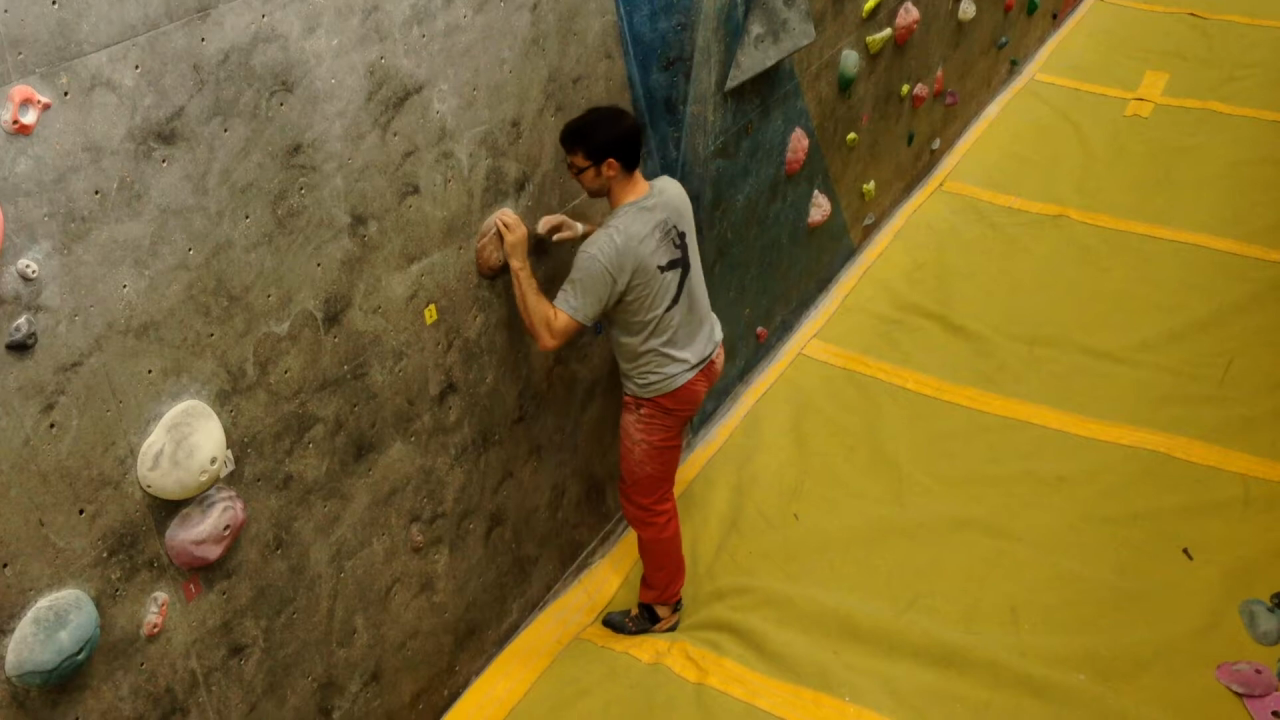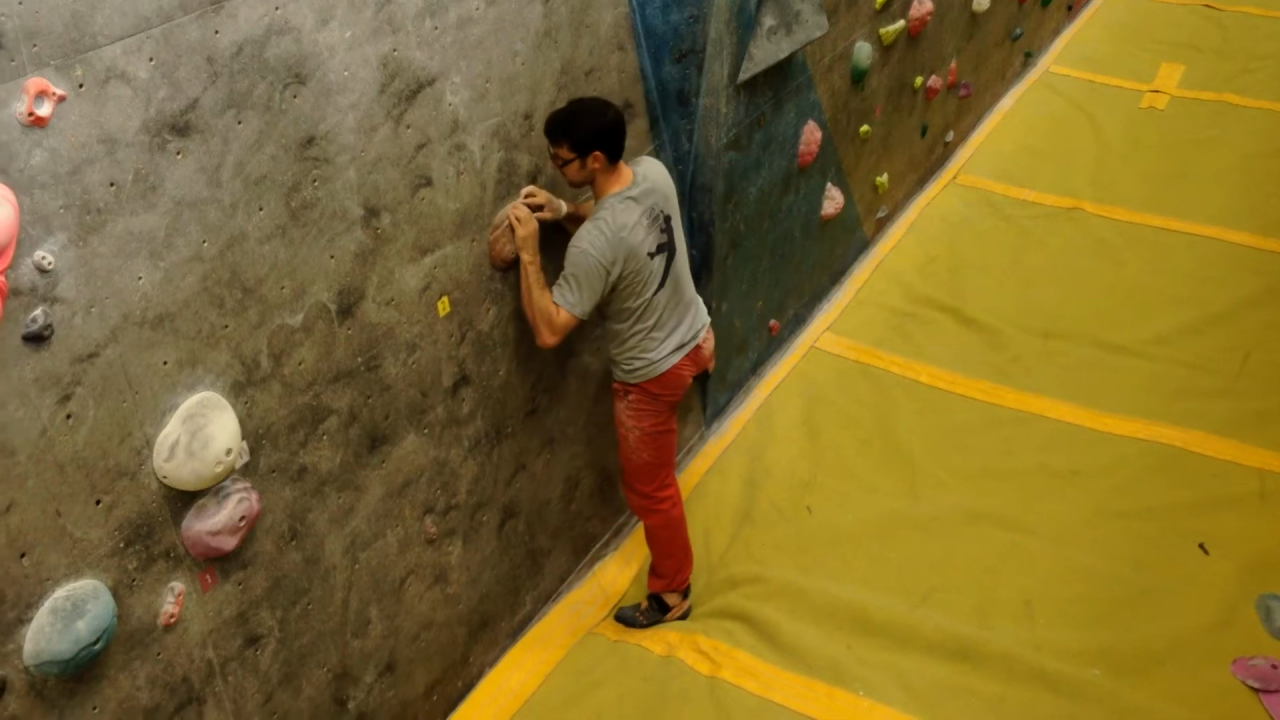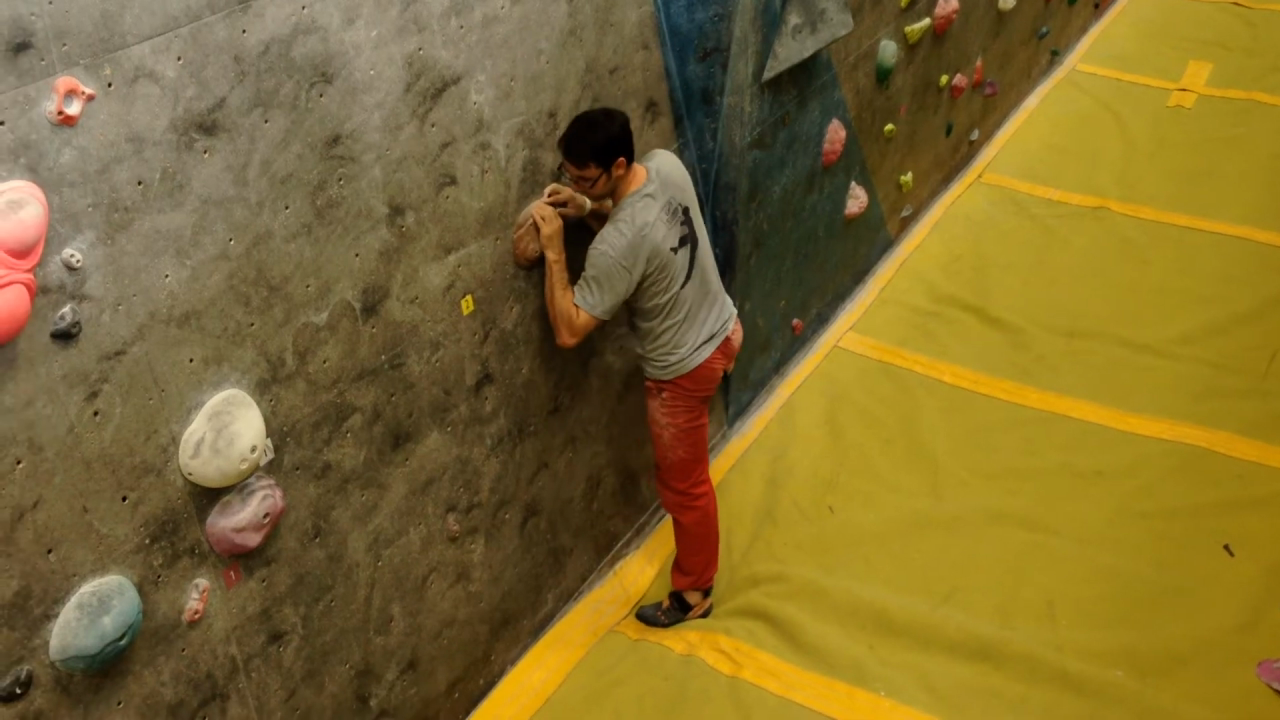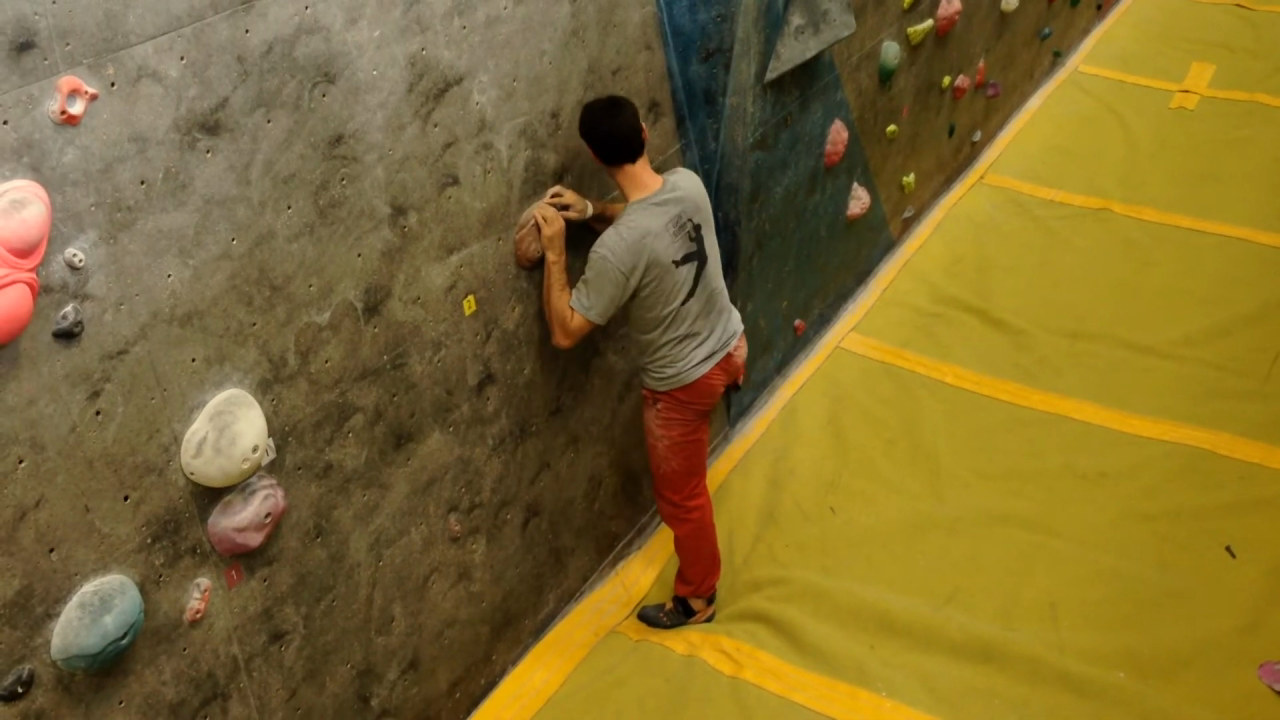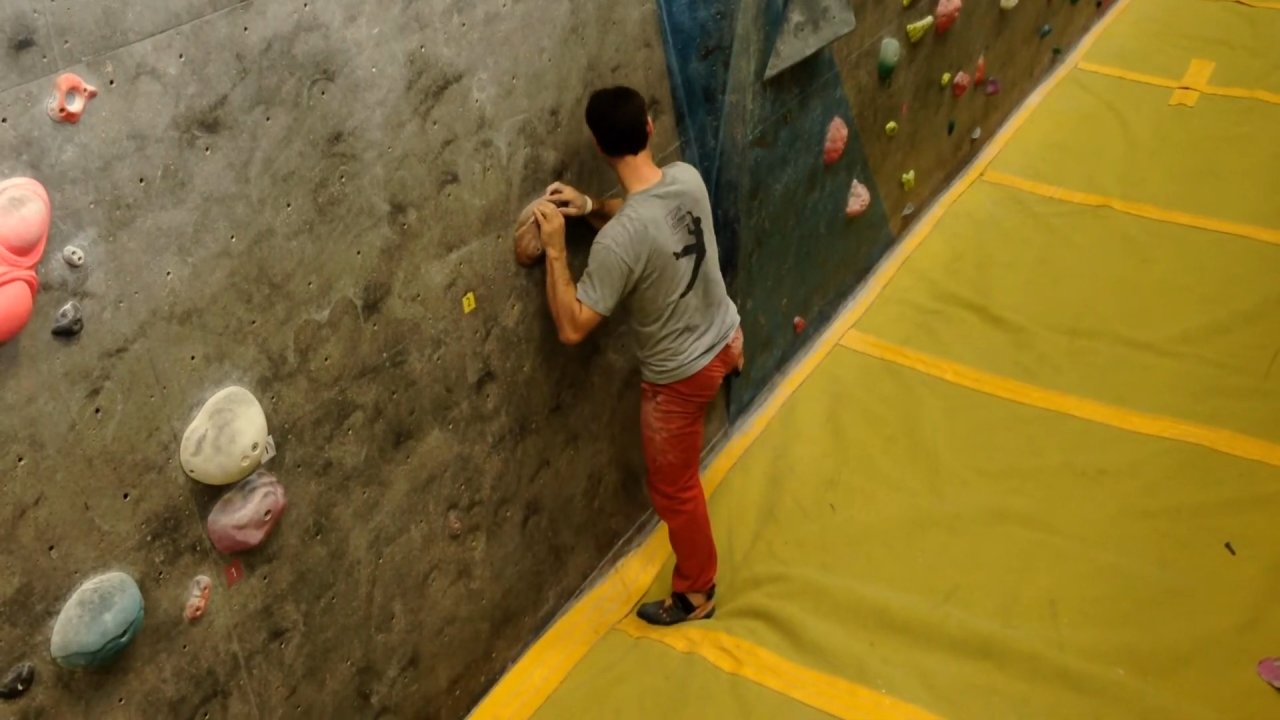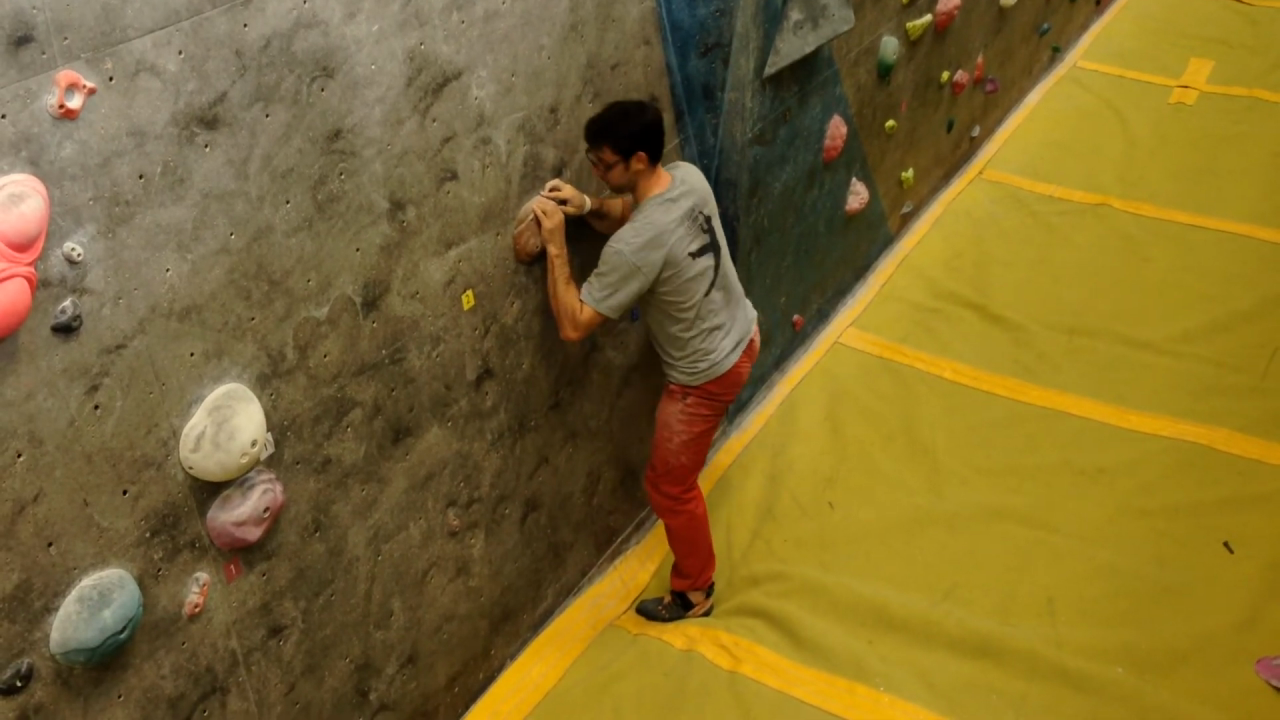
dt=0.5s
person 1, frame 1
left shoulder: (604, 253)
right shoulder: (672, 192)
left elbow: (549, 334)
left wrist: (519, 261)
right wrist: (585, 231)
left hip: (664, 389)
right hip: (709, 352)
left knee: (647, 502)
left ankle: (660, 607)
person 1, frame 2
left shoulder: (594, 245)
right shoulder: (653, 172)
left elbow: (549, 331)
left wrist: (529, 253)
right wrist: (564, 209)
left hip: (651, 376)
right hip: (696, 334)
left knee: (650, 490)
left ankle: (671, 594)
right ankle: (702, 370)
person 1, frame 3
left shoulder: (617, 246)
right shoulder: (666, 164)
left elbow: (569, 331)
left wrist: (554, 251)
right wrist: (587, 207)
left hip: (683, 370)
right hip: (724, 327)
left knee: (684, 487)
left ankle: (693, 594)
right ankle: (724, 372)
person 1, frame 4
left shoulder: (618, 248)
right shoulder: (687, 183)
left elbow: (565, 332)
left wrist: (554, 251)
right wrist: (592, 210)
left hip: (682, 384)
right hip: (730, 343)
left knee: (681, 498)
left ankle: (696, 599)
right ankle: (730, 384)
person 1, frame 5
left shoulder: (619, 242)
right shoulder: (687, 177)
left elbow: (573, 328)
left wrist: (555, 248)
right wrist: (591, 206)
left hip: (680, 376)
right hip: (725, 336)
left knee: (674, 490)
left ankle: (695, 594)
right ankle: (730, 369)
person 1, frame 6
left shoulder: (634, 247)
right shoulder: (689, 176)
left elbow: (573, 325)
left wrist: (555, 245)
right wrist: (589, 206)
left hip: (706, 376)
right hip: (743, 335)
left knee: (670, 487)
left ankle: (694, 593)
